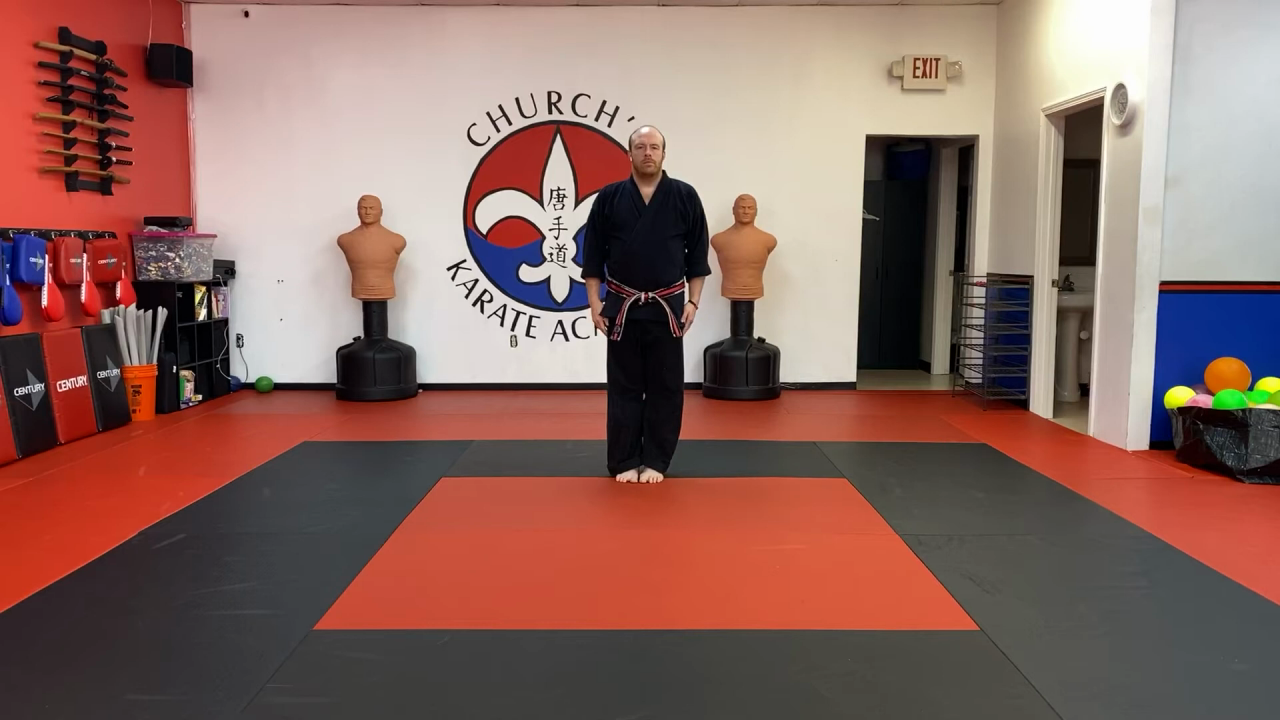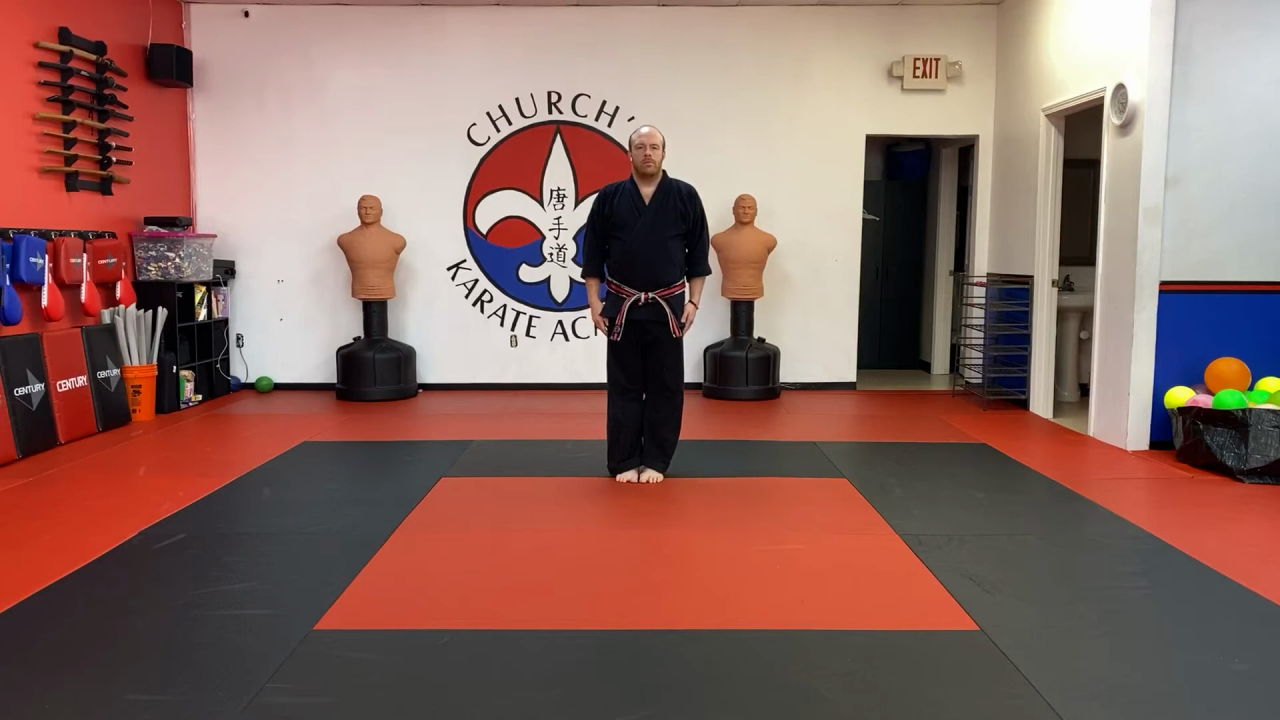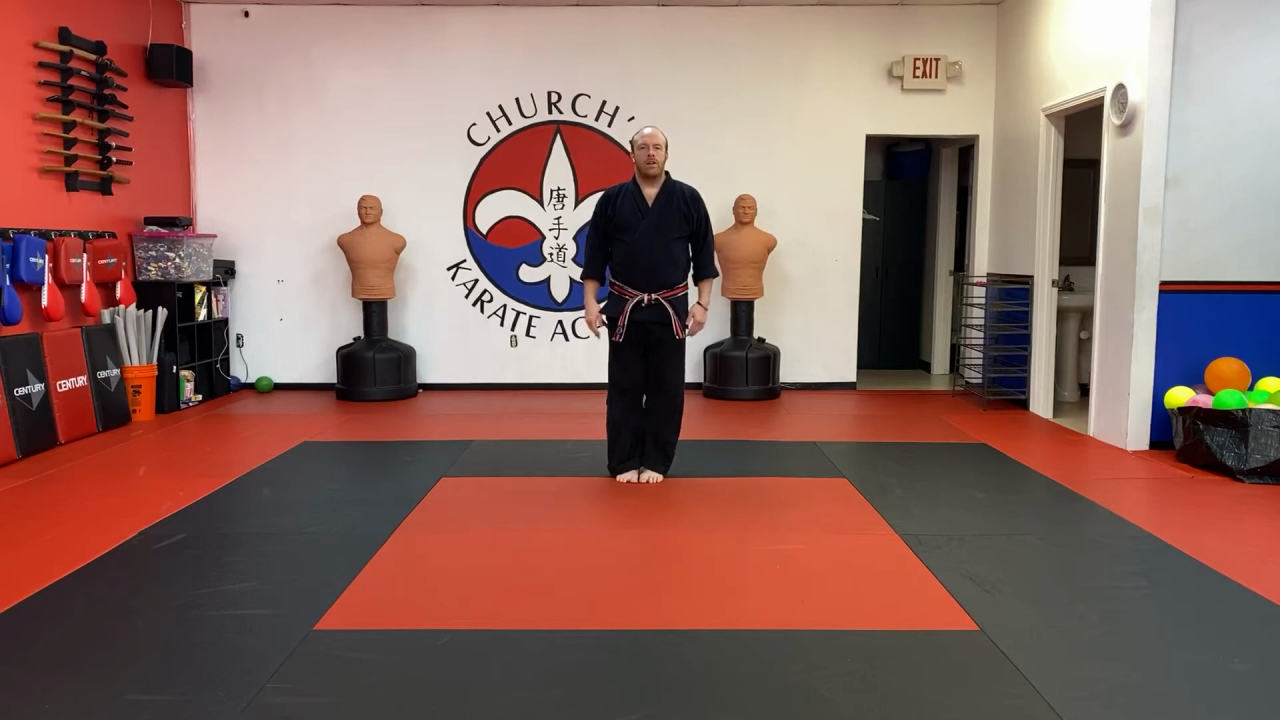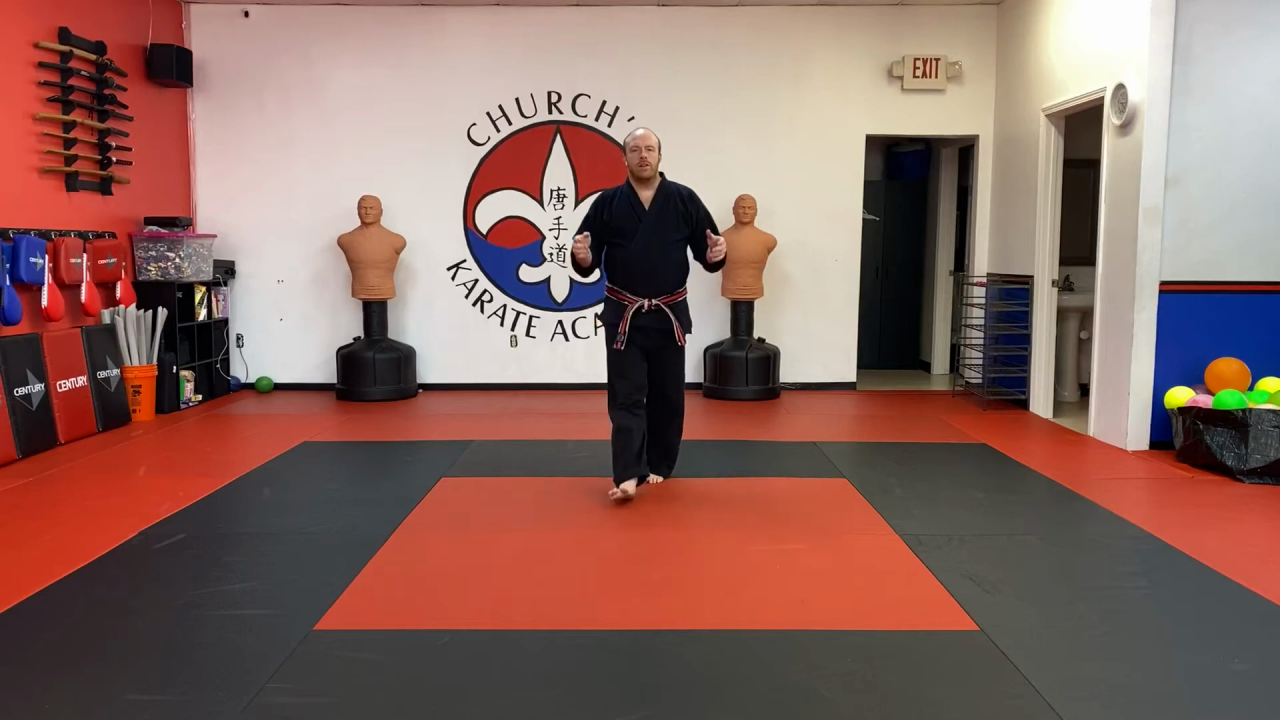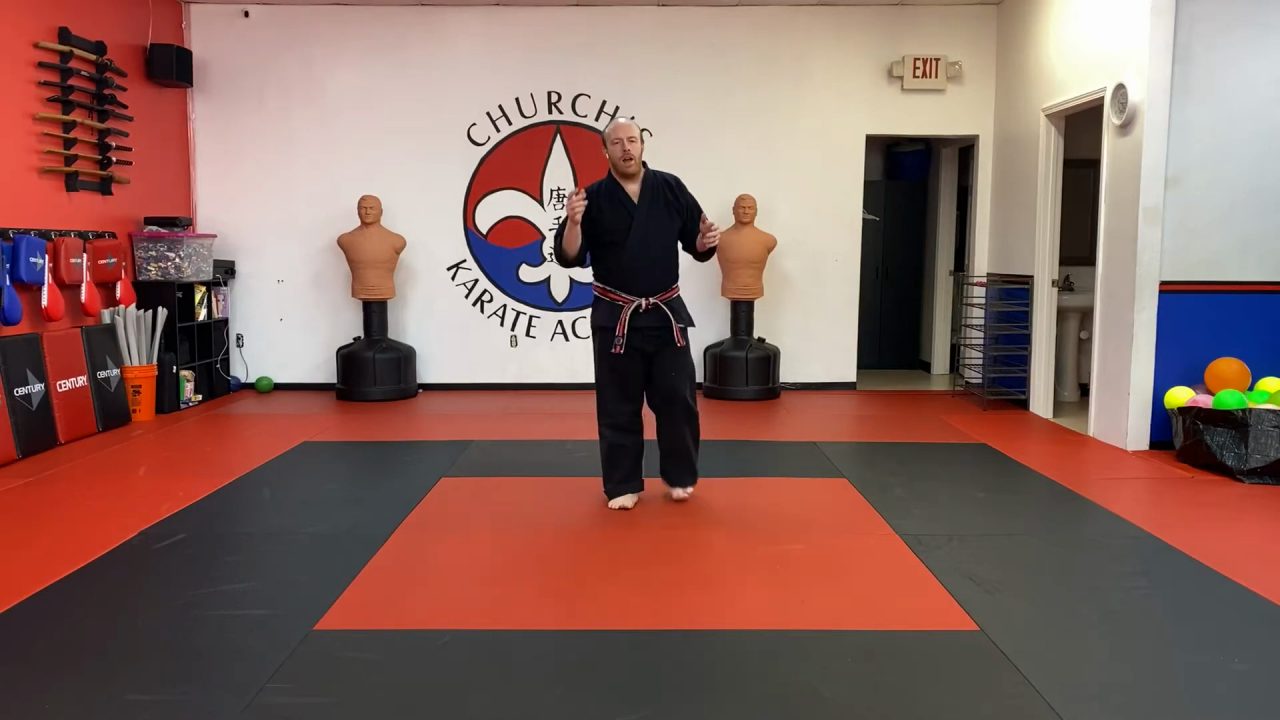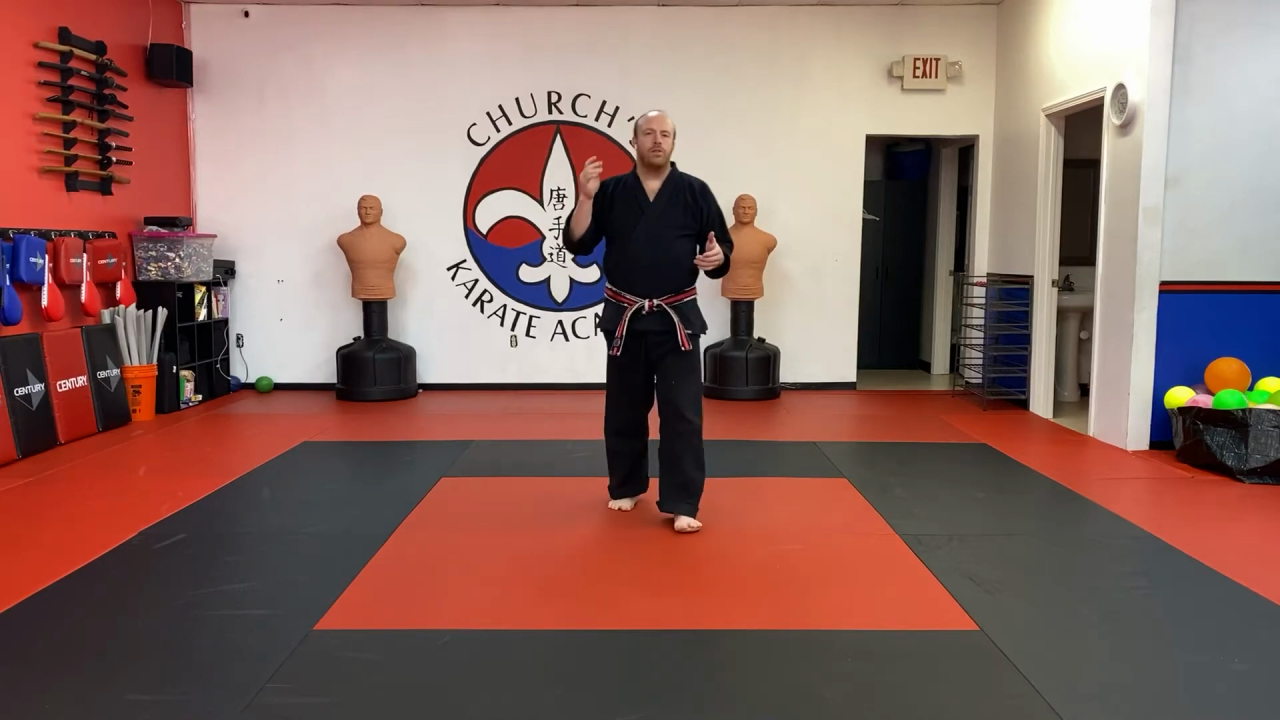
dt=0.5s
person 1, frame 1
left shoulder: (684, 197)
right shoulder: (609, 198)
left elbow: (697, 254)
right elbow: (593, 254)
left wrist: (692, 301)
right wrist: (595, 302)
left hip: (667, 307)
right hip: (623, 307)
left knee: (665, 387)
right knee: (624, 387)
left ankle: (655, 461)
right ankle: (625, 462)
person 1, frame 2
left shoulder: (685, 196)
right shoulder: (609, 197)
left elbow: (698, 254)
right elbow: (593, 254)
left wrist: (693, 301)
right wrist: (595, 301)
left hip: (667, 306)
right hip: (622, 306)
left knee: (665, 388)
right knee: (624, 387)
left ankle: (656, 461)
right ankle: (625, 462)
person 1, frame 3
left shoulder: (688, 199)
right shoulder: (612, 199)
left elbow: (704, 256)
right elbow: (595, 256)
left wrist: (702, 303)
right wrist: (591, 301)
left hip: (670, 309)
right hip: (624, 308)
left knee: (666, 391)
right knee: (624, 389)
left ankle: (655, 462)
right ankle: (625, 462)
person 1, frame 4
left shoulder: (684, 200)
right shoulder: (607, 203)
left elbow: (704, 249)
right elbow: (589, 262)
left wrist: (715, 253)
right wrist: (581, 257)
left hip: (669, 314)
right hip: (623, 315)
left knee: (667, 396)
right knee: (627, 396)
left ankle: (657, 465)
right ankle: (628, 475)
person 1, frame 5
left shoulder: (671, 189)
right shoulder: (593, 197)
left elbow: (694, 244)
right elbow: (570, 257)
left wrist: (707, 240)
right wrist: (573, 223)
left hip: (666, 312)
right hip: (615, 315)
left knee: (677, 400)
right knee: (618, 406)
left ankle: (679, 476)
right ankle: (623, 484)
person 1, frame 6
left shoulder: (695, 192)
right shoulder: (611, 191)
left elbow: (721, 249)
right elbow: (578, 243)
left wrist: (716, 257)
right wrist: (586, 198)
left hip: (677, 317)
right hip: (625, 317)
left knee: (682, 412)
right knee: (624, 409)
left ankle: (682, 503)
right ankle: (626, 486)
